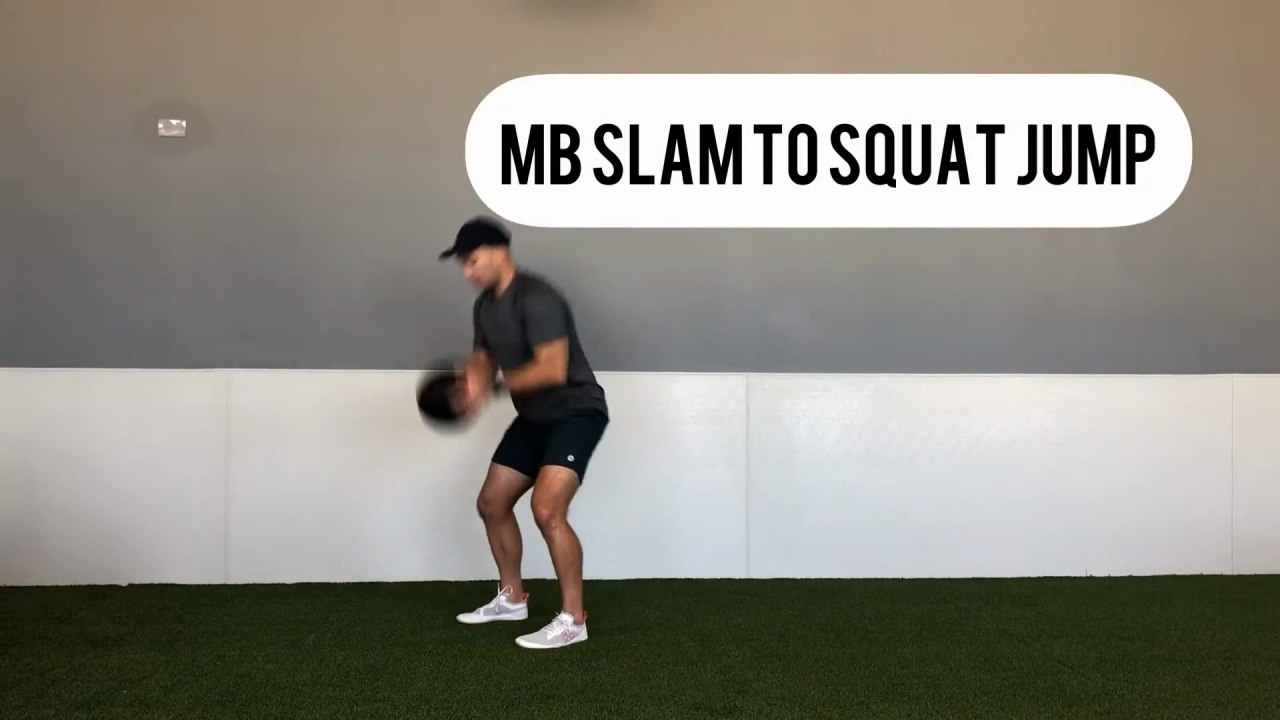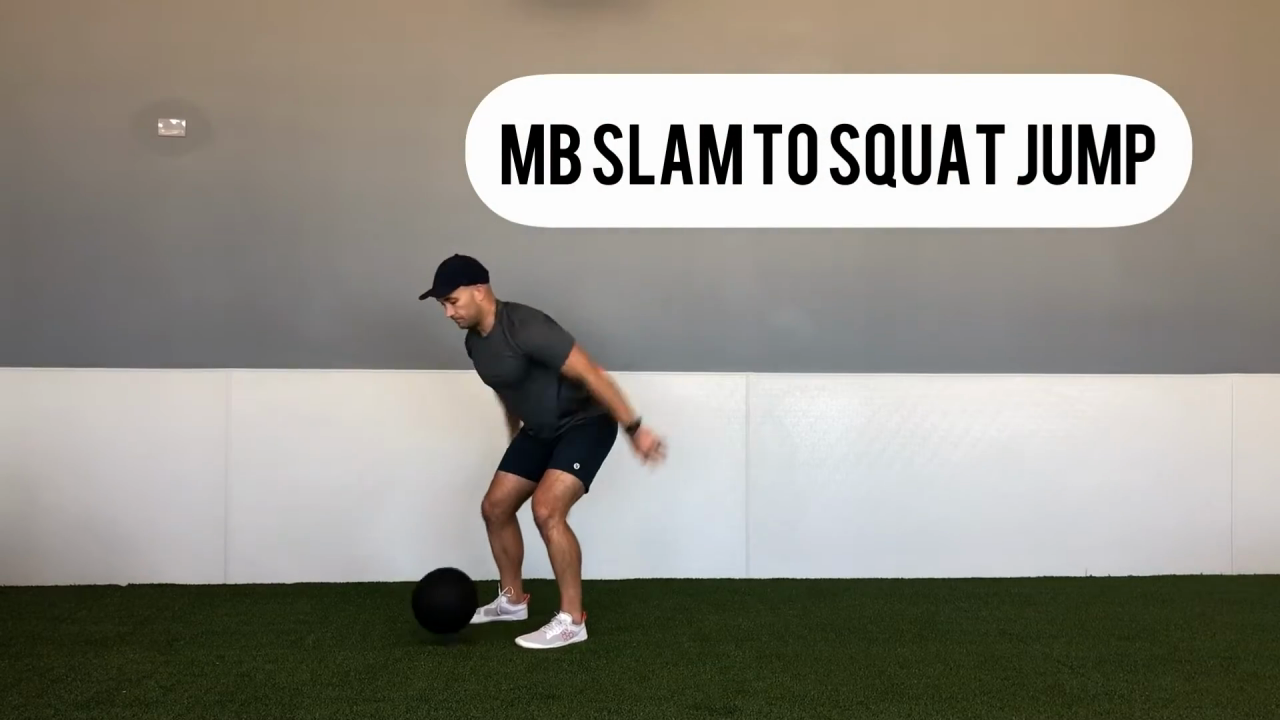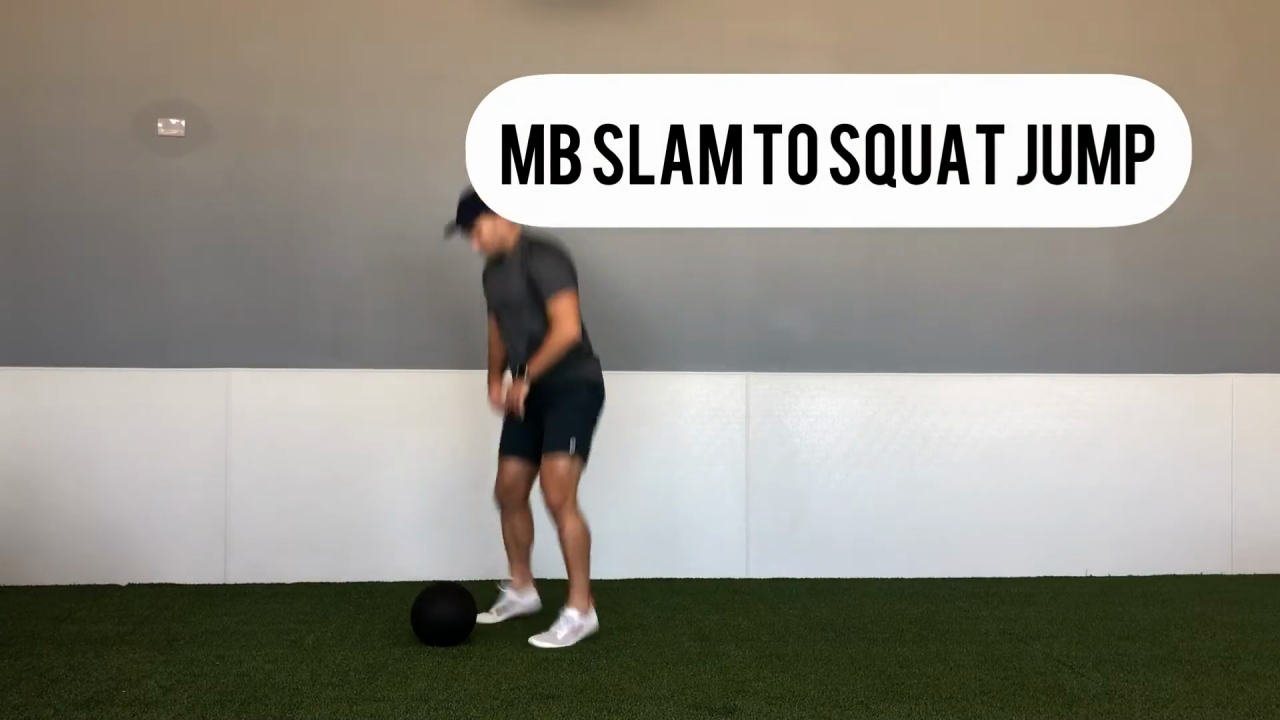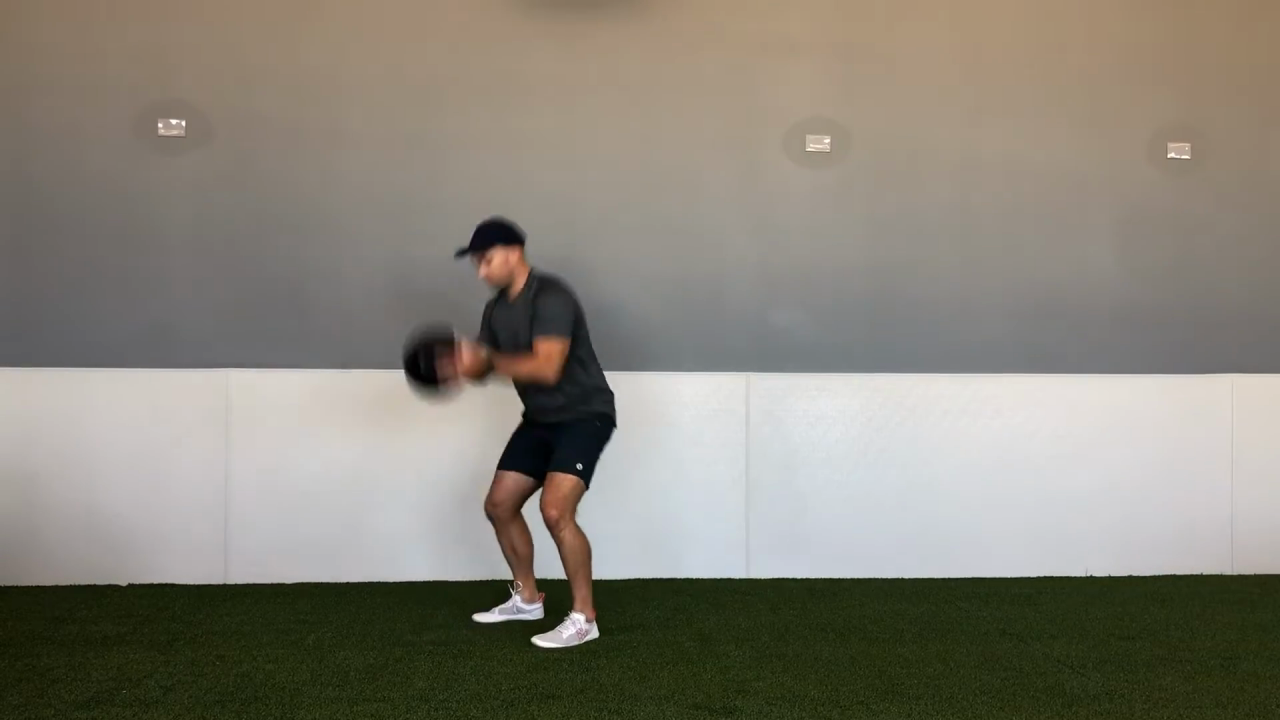
dt=1s
person 1, frame 1
left shoulder: (537, 298)
right shoulder: (485, 304)
left elbow: (554, 371)
right elbow: (485, 361)
left wrist: (492, 389)
right wrist: (468, 384)
left hip: (577, 412)
right hip: (533, 417)
left knee: (547, 510)
right knee: (491, 502)
left ankle: (572, 620)
right ankle: (511, 598)
person 1, frame 2
left shoulder: (525, 328)
right shoulder: (473, 340)
left elbow: (589, 374)
left wrist: (634, 428)
right wrist: (514, 439)
left hip: (585, 423)
right hip: (539, 429)
left knee: (546, 510)
right knee: (495, 508)
left ankle: (572, 620)
right ankle: (512, 598)
person 1, frame 3
left shoulder: (542, 256)
right shoulder: (493, 268)
left elbow: (569, 328)
left wrist: (525, 377)
right wrist: (497, 377)
left hip: (574, 388)
right hip: (534, 390)
left knee: (557, 495)
right knee: (508, 492)
left ankle: (581, 611)
right ankle: (521, 591)
person 1, frame 4
left shoulder: (552, 298)
right shoulder: (498, 308)
left elbow: (547, 370)
right elbow: (483, 361)
left wrist: (486, 363)
right wrist: (462, 366)
left hip: (586, 416)
right hip: (540, 419)
left knee: (556, 511)
right knee: (499, 505)
left ankle: (584, 619)
right ankle: (527, 598)
